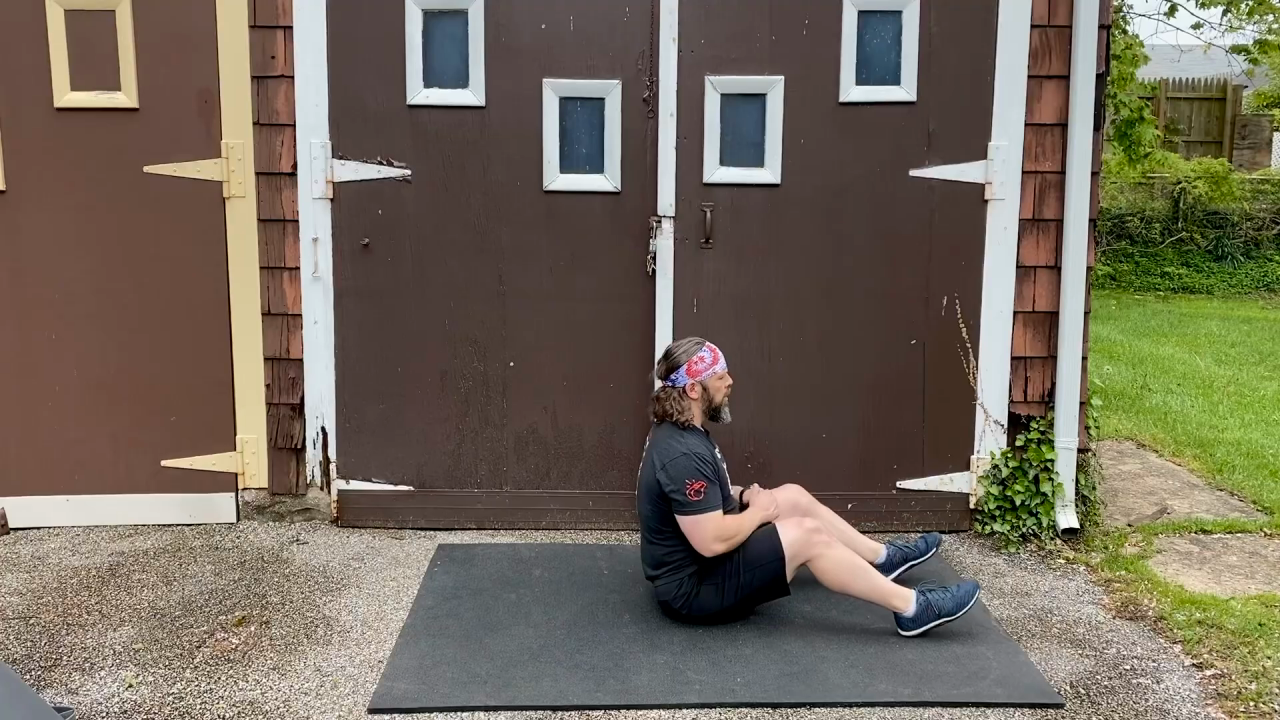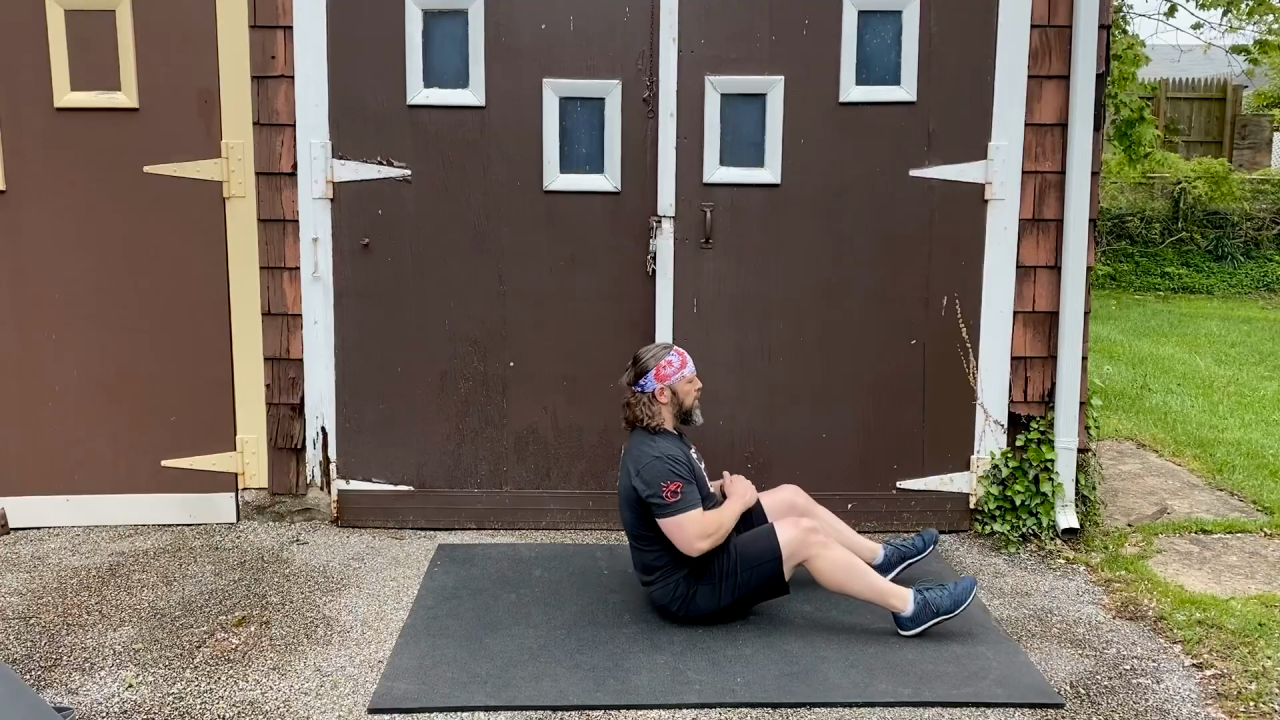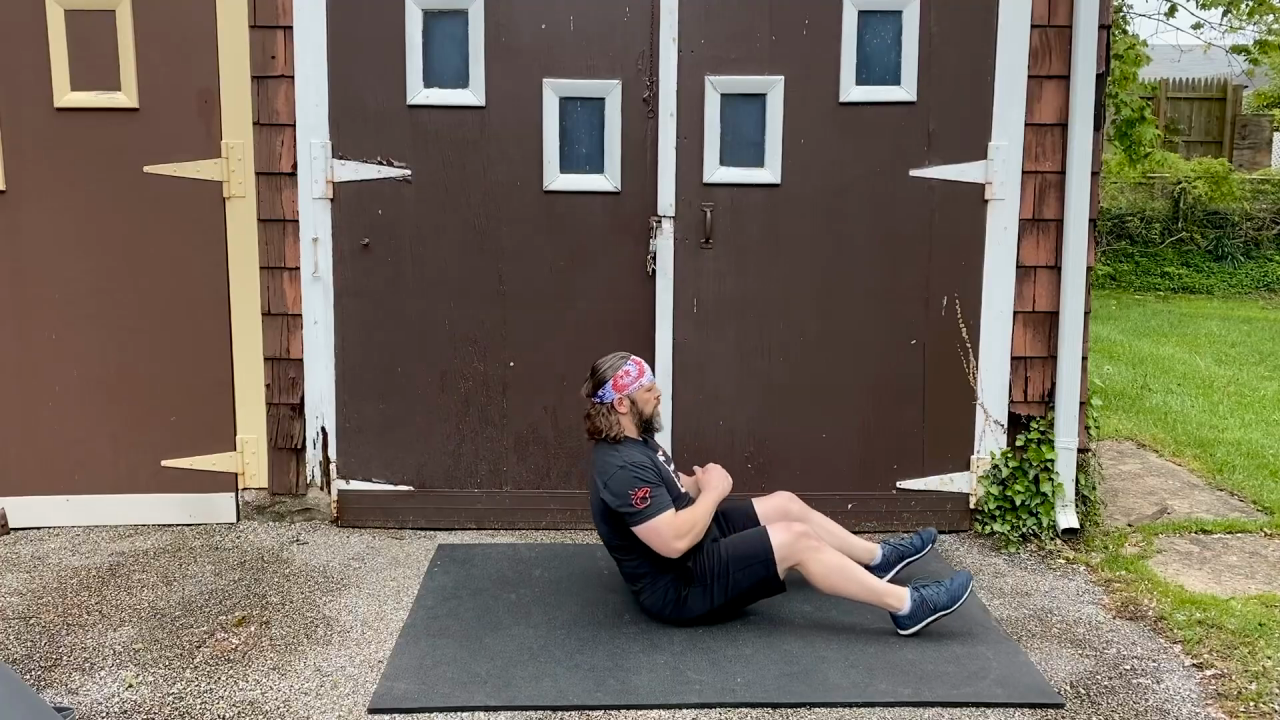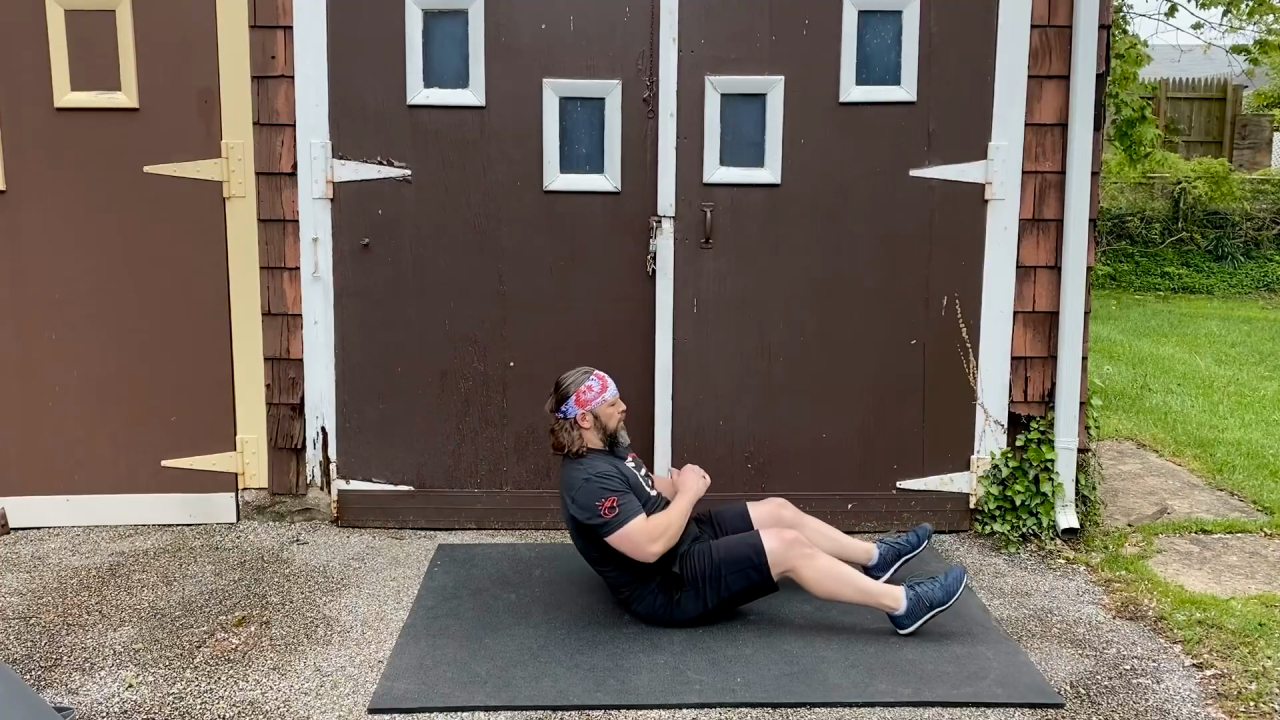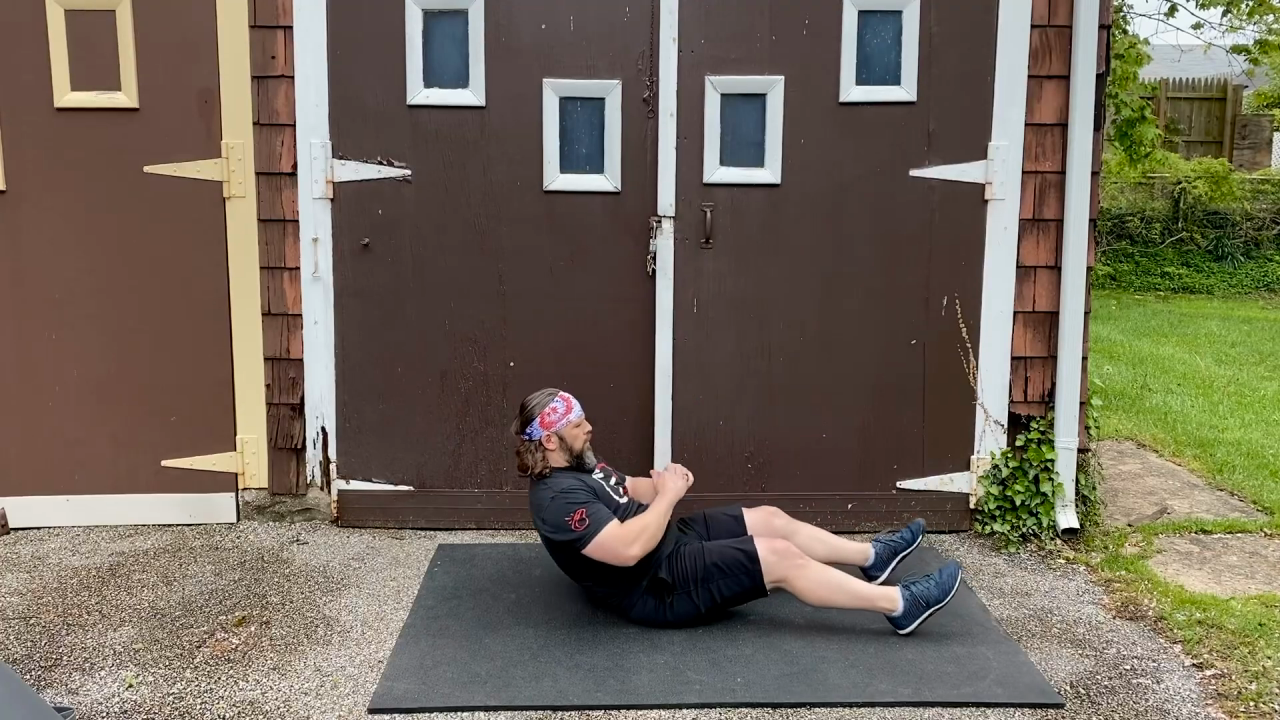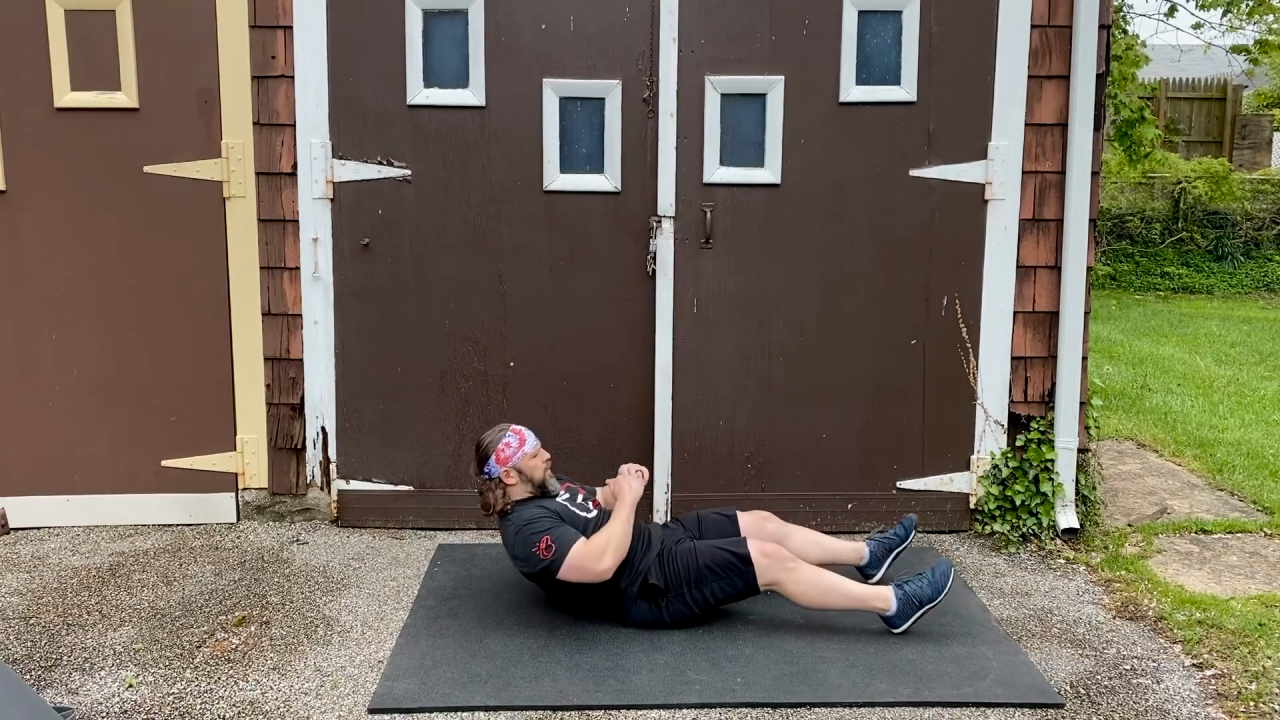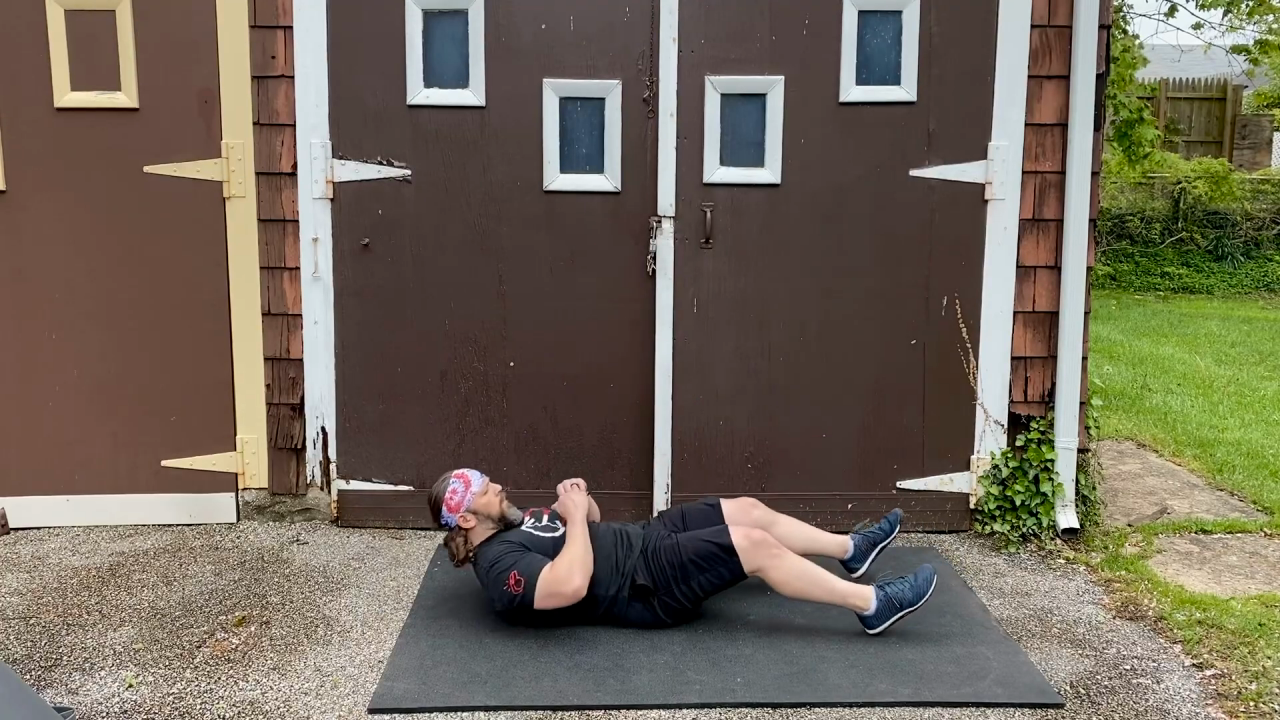
dt=0.2s
person 1, frame 1
left shoulder: (679, 431)
right shoulder: (683, 454)
right elbow: (712, 543)
left wrist: (740, 497)
right wrist: (758, 513)
left hip: (698, 564)
right hip: (694, 587)
left knee: (793, 496)
right knee: (809, 533)
left ankle: (883, 557)
right ankle: (911, 608)
person 1, frame 2
left shoulder: (657, 435)
right shoulder: (657, 459)
right elbow: (696, 541)
left wrist: (720, 490)
right wrist: (738, 501)
left hip: (695, 565)
right hip: (687, 588)
left knee: (791, 497)
right knee: (805, 534)
left ankle: (881, 557)
right ankle: (909, 608)
person 1, frame 3
left shoulder: (631, 441)
right shoulder: (624, 468)
right elbow: (675, 542)
left wrist: (697, 484)
right wrist: (713, 492)
left hip: (692, 554)
right hip: (676, 590)
left knee: (785, 505)
right knee: (797, 539)
left ankle: (878, 557)
right ankle: (905, 606)
person 1, frame 4
left shoulder: (604, 450)
right shoulder: (590, 480)
right elbow: (649, 545)
left wrist: (677, 484)
right wrist: (689, 493)
left hip: (685, 544)
right hip: (666, 590)
left knee: (778, 511)
right knee: (788, 545)
left ankle: (875, 558)
right ankle: (901, 605)
person 1, frame 5
left shoulder: (577, 466)
right shoulder: (558, 498)
left elbow: (629, 492)
right elbow: (628, 549)
left wrist: (660, 482)
right wrist: (669, 495)
left hip: (672, 545)
right hip: (656, 589)
left knee: (771, 519)
right knee: (780, 556)
left ankle: (872, 558)
right ankle: (898, 606)
person 1, frame 6
left shoulder: (545, 490)
right shoulder: (526, 527)
left elbow: (603, 505)
right elbow: (599, 563)
left wrist: (624, 486)
right wrist: (629, 501)
left hip: (659, 545)
right hip: (649, 590)
left knee: (763, 524)
right knee: (771, 560)
left ankle: (866, 556)
right ankle: (892, 604)
person 1, frame 7
left shoulder: (509, 523)
right shoulder: (498, 563)
right elbow: (571, 585)
left wrist: (579, 505)
right wrist: (577, 517)
left hip: (643, 542)
right hip: (642, 586)
left knee: (748, 510)
right knee: (753, 543)
left ankle: (849, 551)
right ankle: (871, 605)
